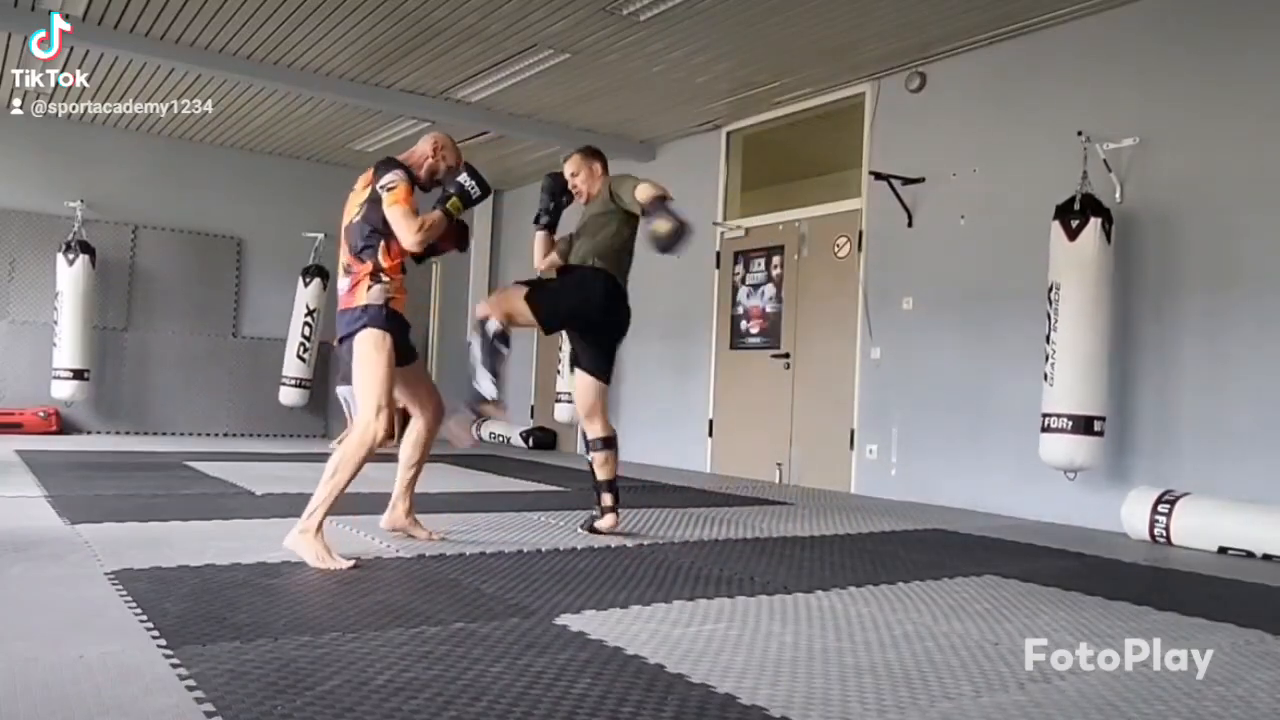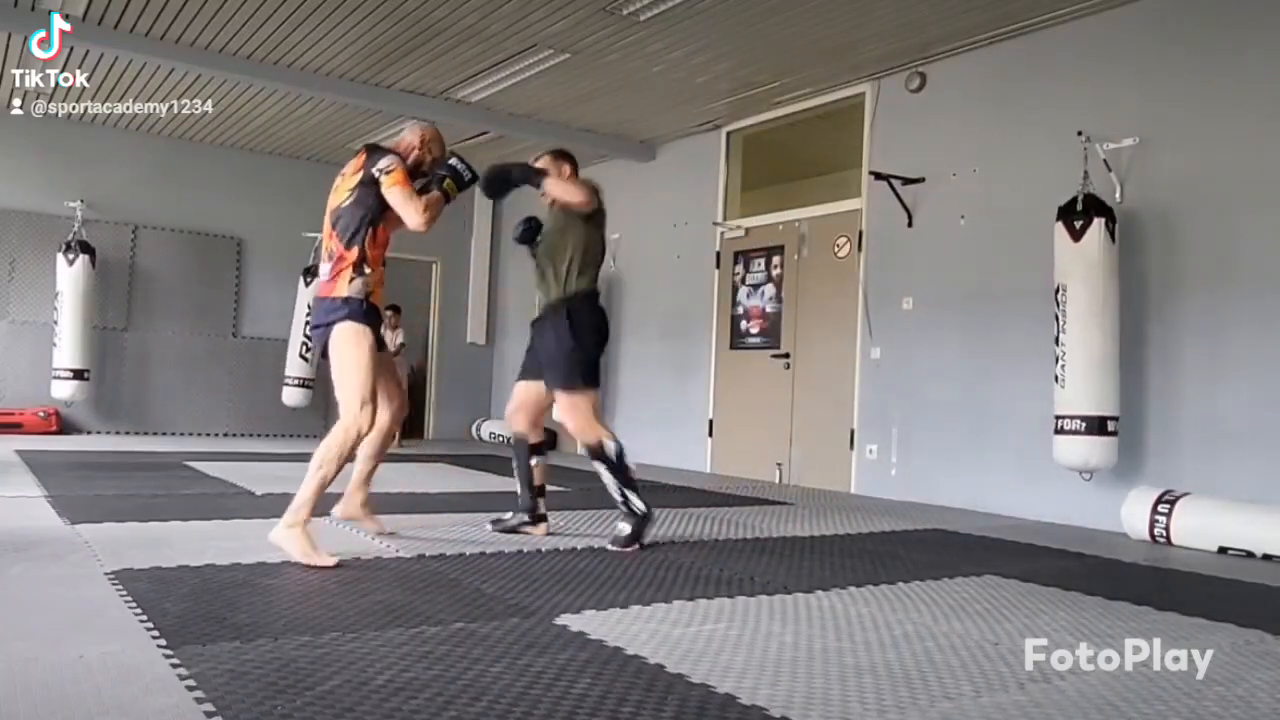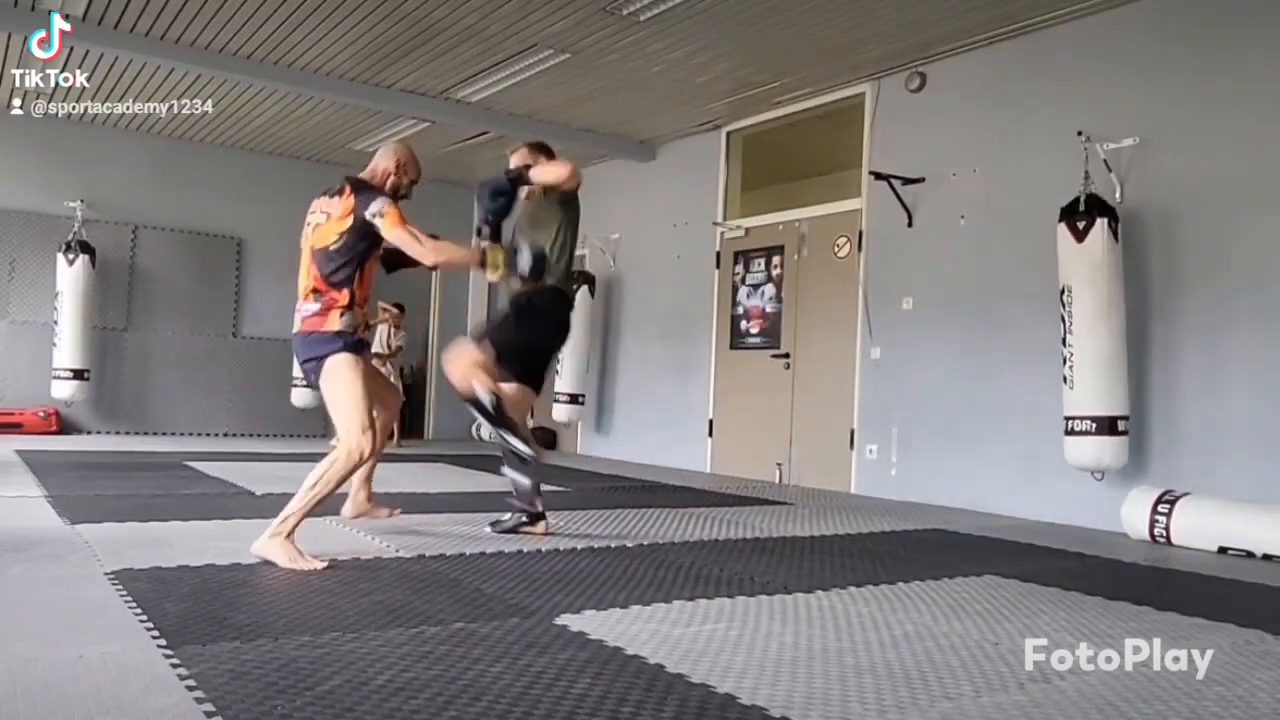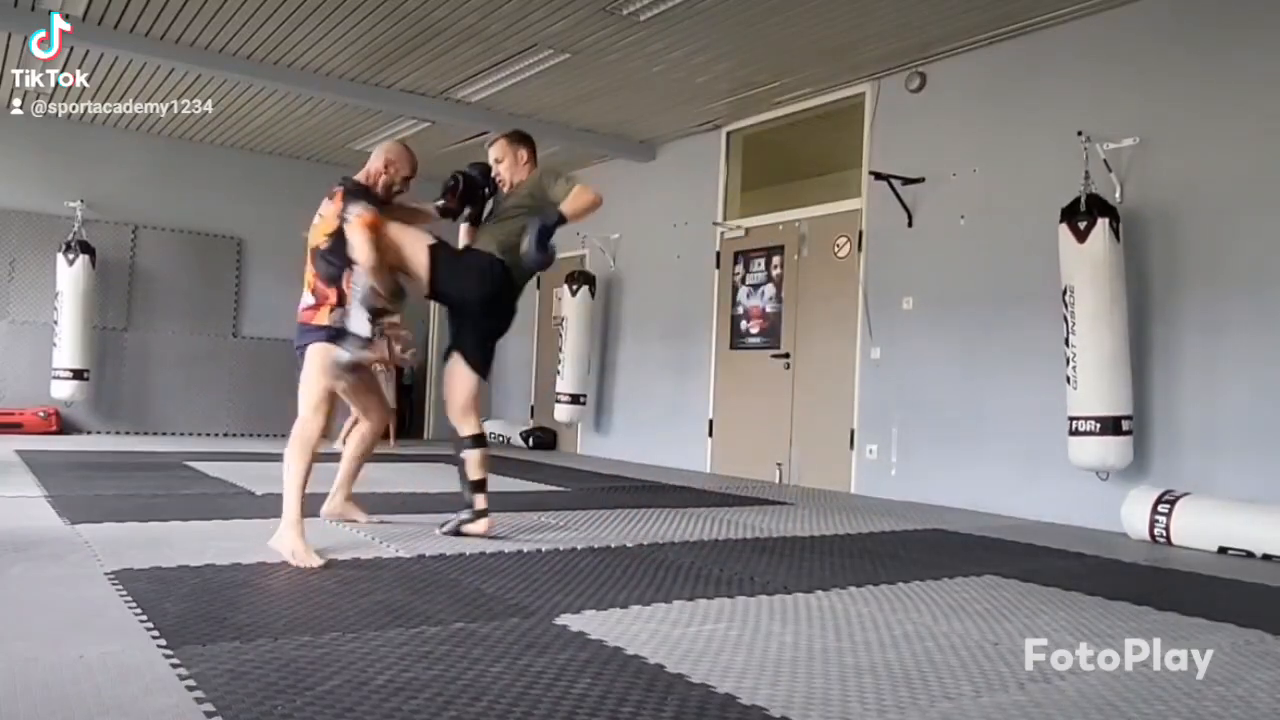
dt=0.2s
person 1, frame 1
left shoulder: (384, 183)
right shoulder: (392, 175)
right elbow: (413, 237)
left wrist: (436, 245)
right wrist: (454, 204)
left hip: (385, 315)
right hip: (368, 313)
left knee: (429, 410)
right knee: (372, 424)
left ankle: (400, 510)
right ankle: (307, 529)
person 1, frame 2
left shoulder: (365, 171)
right shoulder: (384, 160)
right elbow: (419, 218)
left wrist: (435, 191)
right wrist: (447, 185)
left hip: (352, 305)
right hip: (347, 303)
left knee: (393, 401)
right knee: (358, 419)
left ankle: (355, 499)
right ankle: (292, 523)
person 1, frame 3
left shoulder: (329, 199)
right shoulder: (371, 200)
right elbow: (428, 254)
left wrist: (390, 256)
right wrist: (498, 258)
left hip: (319, 333)
right hip: (331, 335)
left knee: (389, 401)
right knee: (359, 444)
left ankle: (360, 498)
right ankle: (277, 535)
person 1, frame 4
left shoulder: (351, 196)
right shoulder: (358, 202)
left elbow: (411, 217)
right elbow: (366, 254)
right wrist: (391, 298)
left hip: (338, 328)
right hip: (324, 327)
left knee: (377, 414)
right knee: (315, 417)
left ankle: (338, 499)
right ankle: (289, 529)
person 2, frame 1
left shoulder: (617, 189)
right shoulder: (584, 227)
left elbow: (651, 191)
right elbow: (543, 263)
left wrist: (658, 208)
right wrist: (548, 213)
left hip: (589, 288)
right hip: (609, 310)
left knee: (492, 309)
right knee: (591, 413)
left ankle: (486, 398)
right ankle: (607, 507)
person 2, frame 2
left shoulder: (583, 197)
right shoulder: (559, 227)
left elbow: (576, 196)
left wrist: (527, 173)
right wrist: (534, 243)
left hip: (575, 318)
right hip: (553, 321)
left knee: (580, 424)
right knee: (520, 418)
left ankle: (634, 509)
right ankle: (531, 512)
person 2, frame 3
left shoulder: (556, 195)
right shoulder: (528, 213)
left elbow: (569, 172)
left wrist: (521, 175)
right wrist: (490, 229)
left hip: (540, 307)
right hip: (532, 309)
left knee: (459, 363)
right knee: (509, 414)
left ankle: (520, 450)
right ankle: (530, 510)
person 2, frame 4
left shoulder: (540, 185)
right shoulder: (500, 201)
left elbow: (590, 196)
right elbow: (467, 250)
left wrist: (551, 221)
right wrist: (467, 211)
left hip: (482, 275)
right hip: (492, 301)
left knee: (382, 230)
right knee: (462, 410)
right ankle: (477, 510)
